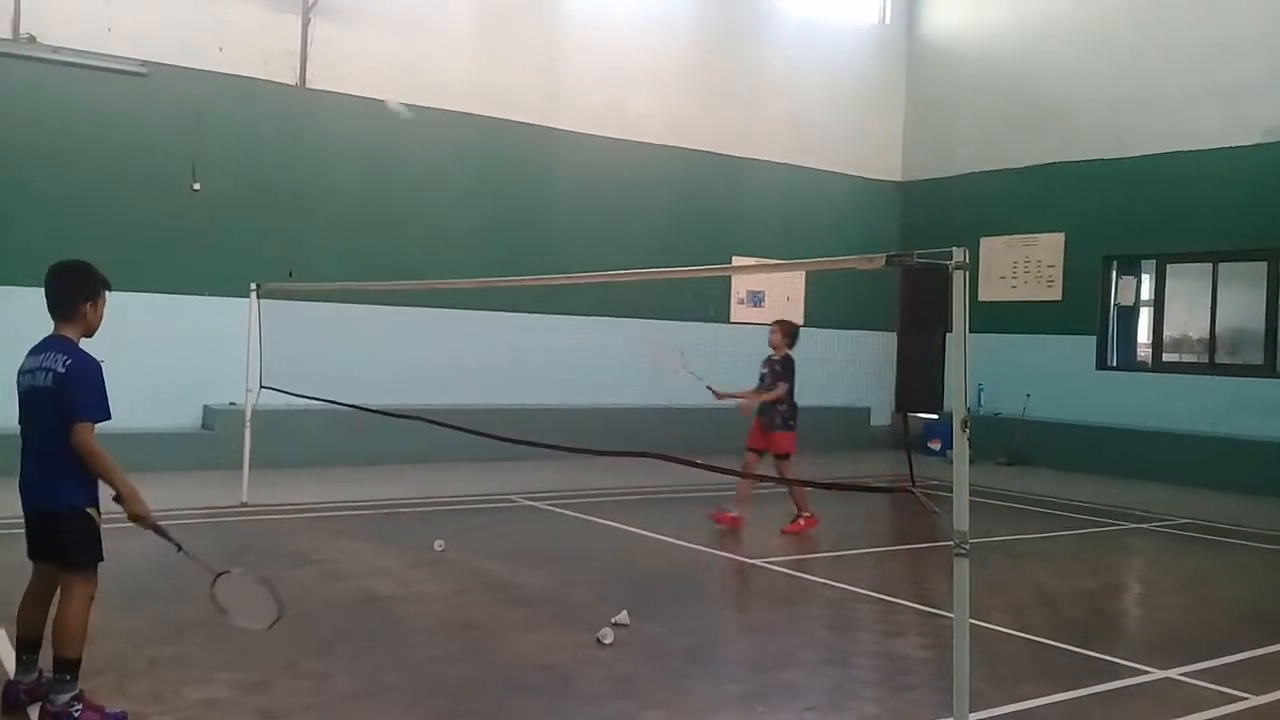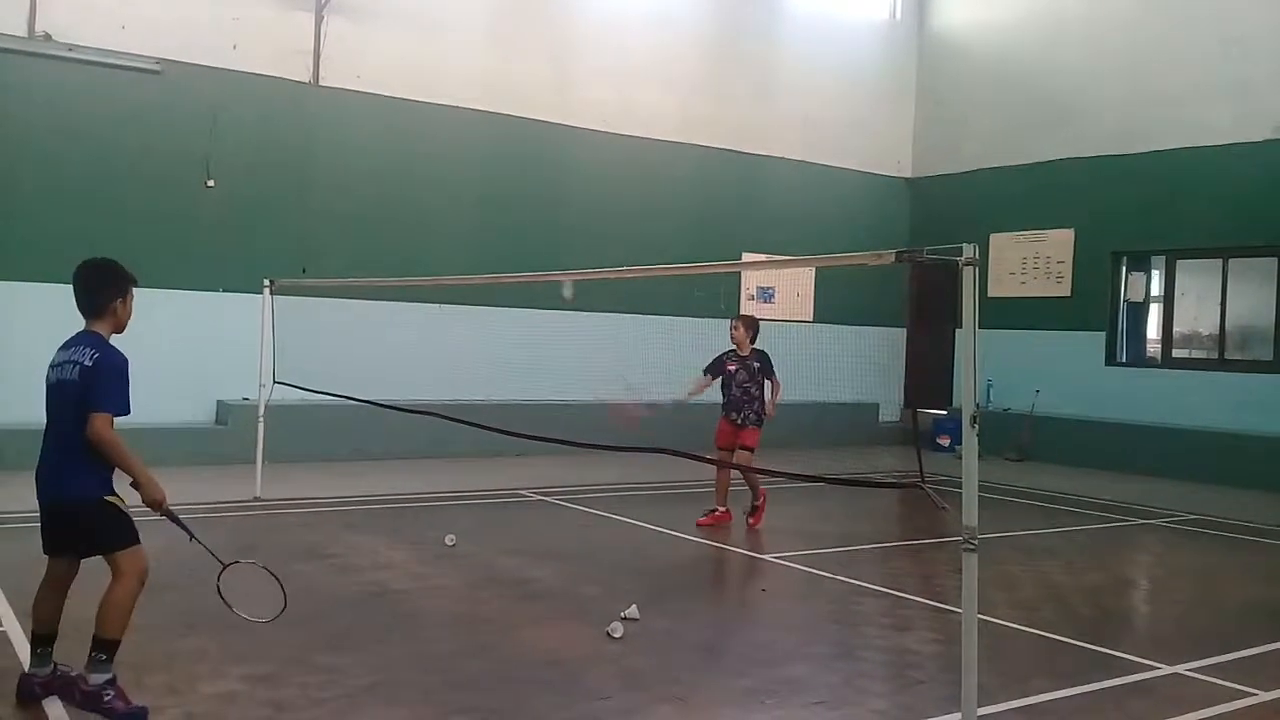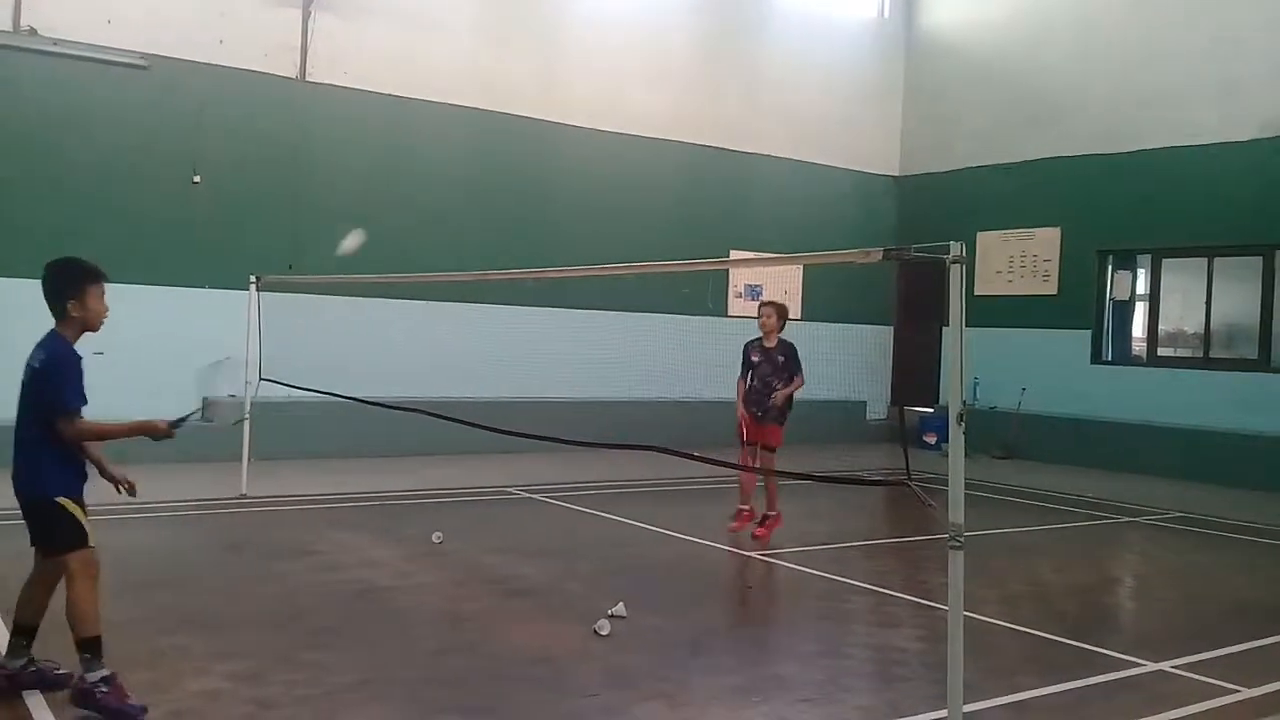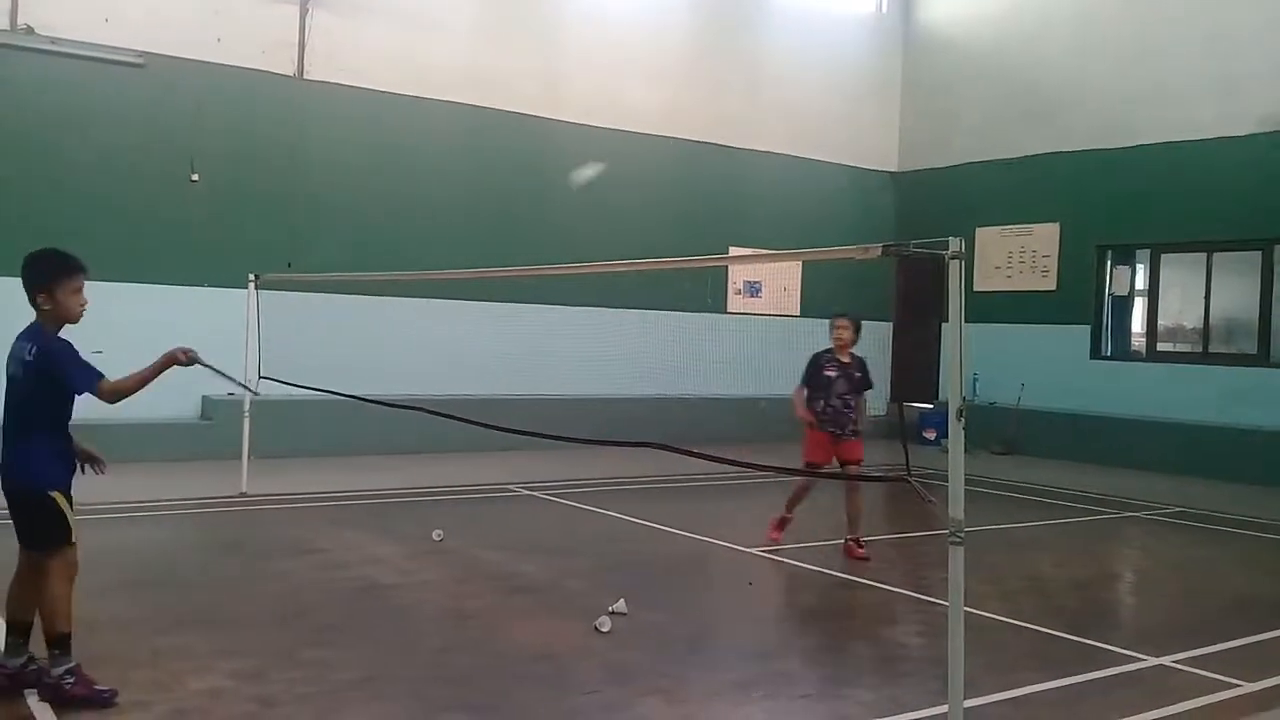
dt=0.5s
person 1, frame 1
right shoulder: (81, 366)
left elbow: (40, 430)
right elbow: (82, 440)
right wrist: (126, 491)
left hip: (37, 492)
right hip: (70, 497)
left knee: (43, 580)
right knee: (78, 588)
person 1, frame 2
left shoulder: (65, 354)
right shoulder: (108, 359)
right elbow: (98, 429)
right wrist: (143, 478)
left hip: (54, 481)
right hip: (85, 487)
left knee: (59, 572)
right knee: (132, 568)
left ankle: (39, 672)
right ankle: (98, 679)
person 1, frame 3
left shoulder: (50, 352)
right shoulder: (61, 359)
right elbow: (69, 428)
left wrist: (106, 469)
right wrist: (139, 428)
left hip: (43, 478)
right hip: (51, 483)
left knee: (48, 568)
right knee: (83, 569)
right ankle: (94, 680)
person 1, frame 4
right shoulder: (52, 349)
right elbow: (109, 391)
left wrist: (75, 448)
right wrist: (166, 362)
right hip: (40, 476)
right knee: (61, 565)
right ankle: (61, 672)
person 2, frame 1
left shoulder: (786, 362)
right shoulder: (767, 362)
left elbow: (781, 391)
right elbow: (758, 391)
left wrist: (755, 402)
right wrist: (728, 395)
left hip: (782, 422)
right hip: (763, 420)
left knee: (783, 470)
right knee: (748, 464)
left ankle: (806, 515)
right ankle: (735, 513)
person 2, frame 2
left shoulder: (761, 358)
right shoulder: (725, 359)
left elbow: (775, 383)
right elbow: (706, 379)
left wrist: (771, 402)
right wrist: (690, 394)
left hip: (752, 419)
right hip: (728, 417)
left knee: (742, 464)
right knee: (722, 462)
left ankle: (758, 499)
right ankle: (721, 510)
person 2, frame 3
left shoulder: (788, 349)
right shoulder: (750, 347)
left elbow: (799, 379)
right elbow: (743, 378)
left wrist: (784, 392)
right wrist: (739, 403)
left hip: (775, 414)
right hip: (750, 410)
left knee: (766, 464)
right knee: (746, 460)
left ankle: (771, 514)
right ankle: (745, 509)
person 2, frame 4
left shoulder: (859, 365)
right shoulder: (819, 360)
right elbow: (799, 392)
left wrist: (860, 417)
right wrist: (801, 411)
left hip: (848, 431)
right hip: (817, 428)
left knee: (853, 481)
right knee: (809, 480)
left ankle: (852, 539)
right ankle: (785, 516)
